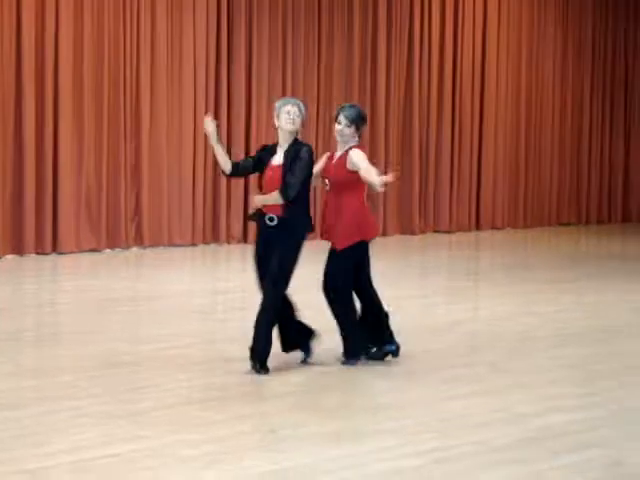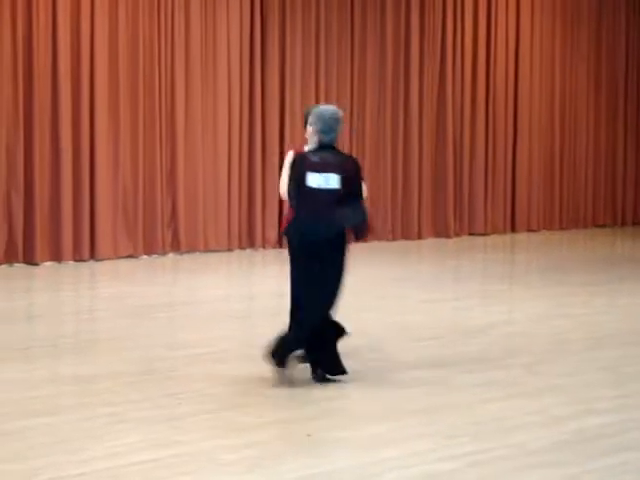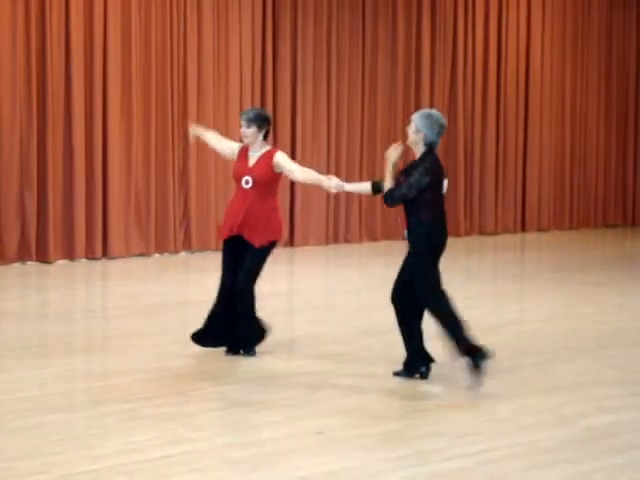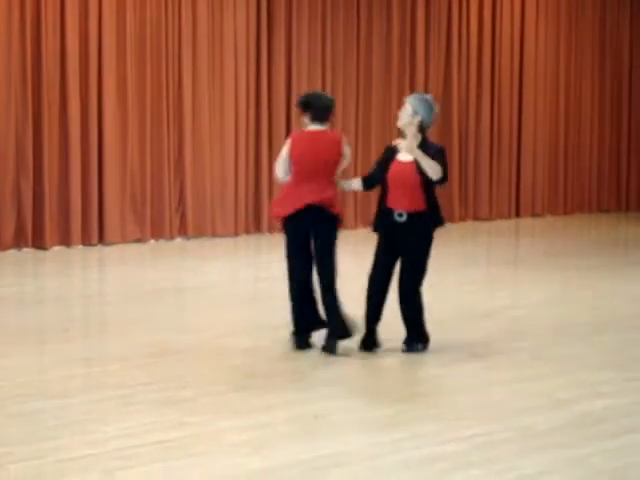
dt=0.7s
person 1, frame 1
left shoulder: (303, 152)
right shoulder: (265, 152)
left elbow: (289, 194)
right elbow: (232, 170)
left wrist: (259, 200)
right wrist: (213, 137)
left hip: (290, 229)
right hip: (267, 227)
left knee: (273, 289)
right knee: (270, 287)
left ankle: (260, 355)
right ankle: (300, 337)
person 1, frame 2
left shoulder: (301, 159)
right shoulder: (349, 164)
left elbow: (294, 198)
right elbow: (356, 199)
left hip: (303, 235)
right hip: (331, 237)
left knee: (308, 297)
right knee: (323, 299)
left ankle: (320, 364)
right ankle: (283, 349)
person 1, frame 3
left shoulder: (426, 167)
right shoulder: (422, 164)
left elbow: (392, 198)
right elbow: (382, 187)
left wrist: (389, 165)
right wrist: (346, 186)
left hip: (425, 241)
right hip: (425, 240)
left knee: (432, 298)
right knee: (403, 297)
left ankle: (472, 353)
right ankle: (416, 361)
person 1, frame 4
left shoulder: (432, 150)
right shoulder: (390, 150)
left elbow: (439, 176)
right elbow: (371, 180)
left wrist: (416, 152)
right wrist: (338, 183)
left hip: (418, 224)
right hip: (390, 222)
left knee: (408, 283)
right knee: (378, 279)
left ankle: (417, 337)
right ankle: (369, 334)
person 2, frame 1
left shoulder: (355, 154)
right shoulder: (332, 155)
left elbow: (368, 171)
right elbow: (311, 176)
left wrist: (378, 181)
left hip: (351, 228)
right hip: (347, 227)
left knee: (334, 286)
right knee: (361, 286)
left ankle: (357, 346)
right ankle: (384, 340)
person 2, frame 2
left shoulder: (341, 162)
right shoulder: (295, 157)
left elbow: (355, 195)
right elbow: (286, 192)
right wrist: (321, 197)
left hip: (326, 233)
right hip: (300, 229)
left knee: (317, 290)
right knee: (301, 288)
left ankle: (318, 345)
right ankle: (311, 343)
person 2, frame 3
left shoulder: (276, 157)
right shoulder: (238, 151)
left elbow: (300, 173)
right elbow: (216, 139)
left wrist: (326, 180)
right wrist: (198, 131)
left hip: (263, 229)
right hip: (235, 225)
left knee: (243, 285)
right knee: (229, 284)
left ankle: (247, 339)
right ankle: (232, 339)
person 2, frame 4
left shoulder: (293, 140)
right shoulder: (339, 140)
left elbow: (281, 174)
left hip: (296, 208)
right hip: (325, 208)
left knee: (299, 271)
right knee: (326, 269)
left ankle: (304, 332)
right ankle: (333, 332)
